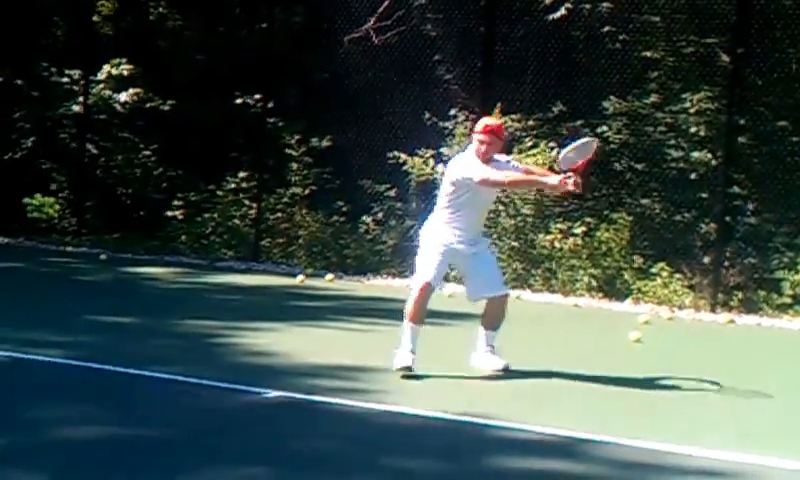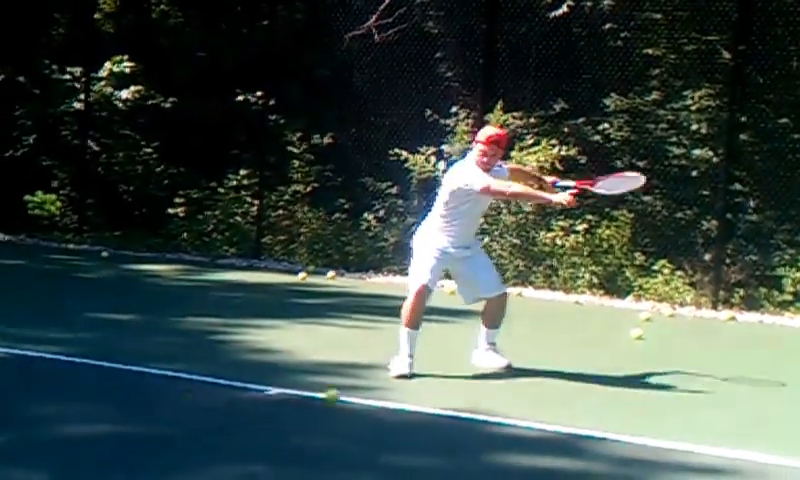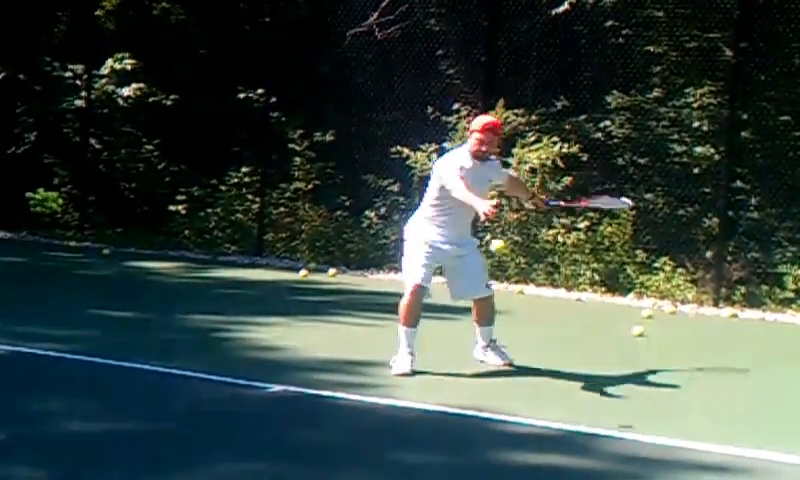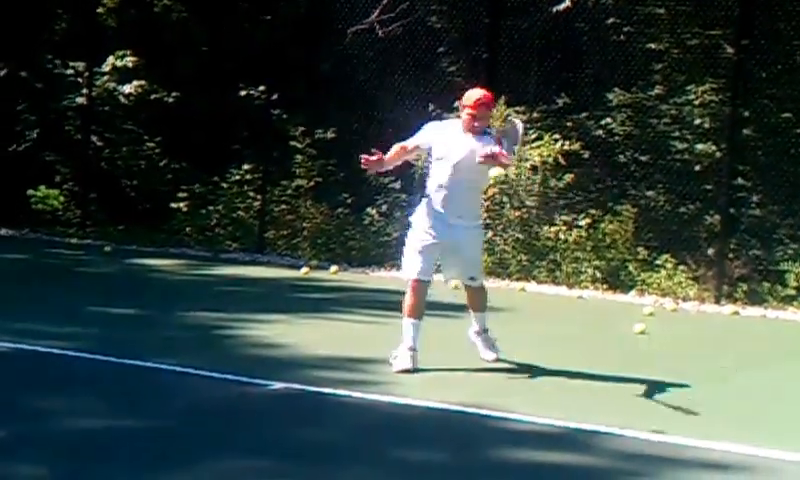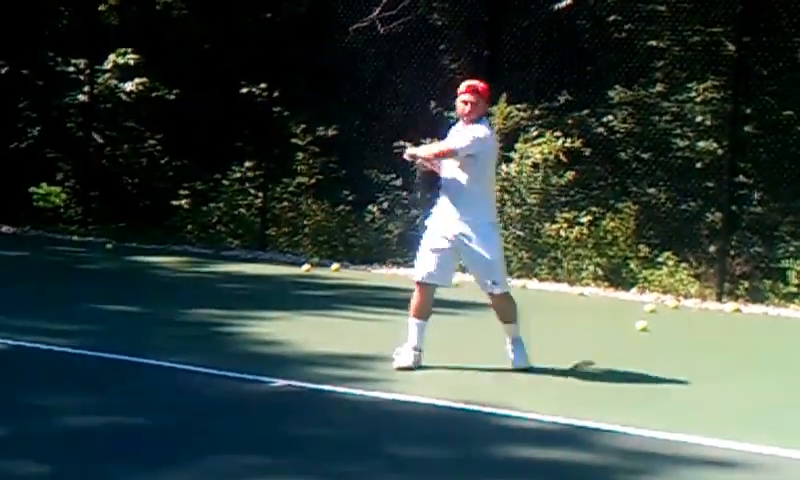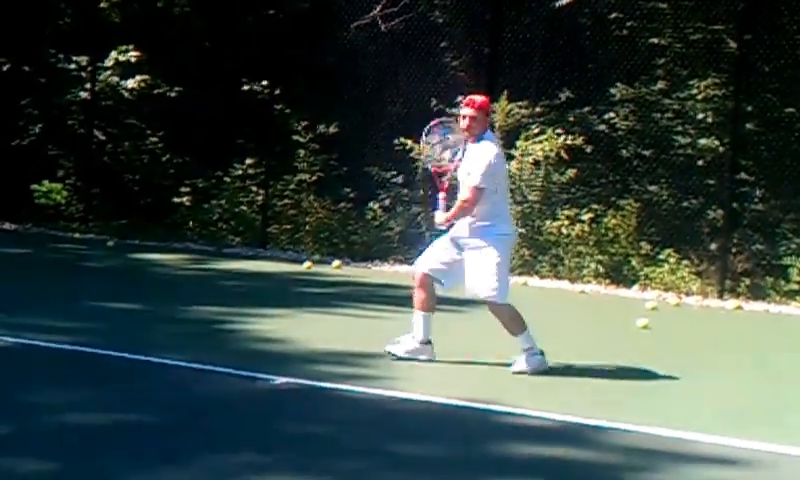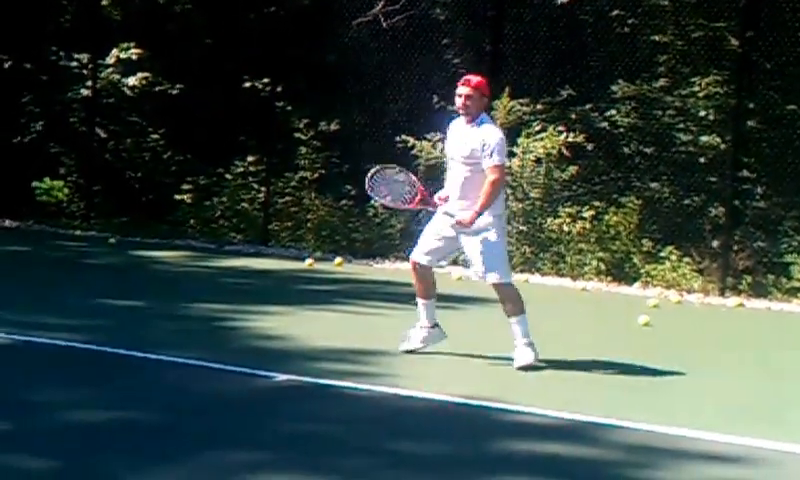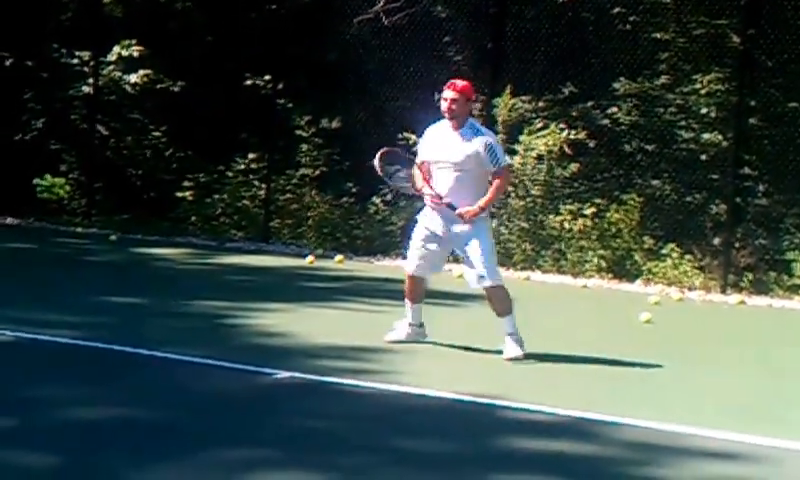
dt=0.2s
person 1, frame 1
left shoulder: (500, 163)
right shoulder: (463, 164)
left elbow: (530, 172)
right elbow: (504, 180)
left wrist: (561, 179)
right wrist: (550, 181)
left hip: (473, 241)
right hip: (440, 237)
left knee: (498, 296)
right knee: (423, 286)
left ankle: (483, 350)
right ankle: (406, 350)
person 1, frame 2
left shoulder: (492, 170)
right shoulder: (465, 173)
left elbow: (514, 171)
right elbow: (508, 191)
left wrist: (543, 179)
right wrist: (552, 198)
left hip: (466, 246)
right hip: (434, 242)
left knee: (498, 294)
right knee: (419, 290)
left ankle: (485, 349)
right ankle: (404, 355)
person 1, frame 3
left shoulder: (491, 166)
right shoulder: (451, 163)
left elbow: (510, 180)
right elbow: (458, 188)
left wrist: (531, 198)
right wrist: (478, 203)
left hip: (460, 241)
right hip: (426, 236)
left knee: (484, 295)
right knee: (415, 290)
left ankle: (485, 346)
right ankle: (405, 353)
person 1, frame 4
left shoulder: (490, 143)
right shoulder: (439, 130)
left elbow: (502, 157)
right elbow: (406, 149)
left wrist: (496, 157)
right wrist: (382, 163)
left hip: (467, 226)
right hip: (431, 220)
left knee: (474, 283)
right knee: (416, 283)
left ankle: (480, 332)
right ankle: (408, 349)
person 1, frame 5
left shoulder: (480, 134)
right shoulder: (458, 130)
left elbow: (438, 152)
left wrist: (415, 152)
right wrist: (430, 162)
left hip: (479, 226)
right hip: (444, 221)
left knee: (497, 291)
right knee: (424, 283)
left ankle: (515, 342)
right ankle: (412, 347)
person 1, frame 6
left shoulder: (485, 152)
right shoulder: (474, 146)
left elbow: (469, 199)
left wrist: (447, 218)
left hip: (490, 236)
right hip: (465, 231)
left knee: (493, 298)
right knee: (422, 274)
left ankle: (532, 353)
right ankle: (421, 341)
person 1, frame 7
left shoulder: (491, 134)
right shoulder: (454, 126)
left elbow: (496, 178)
left wrist: (475, 214)
right wrist: (445, 190)
left hip: (483, 218)
right hip: (450, 214)
left knee: (498, 280)
right knee: (419, 263)
left ankle: (524, 343)
right ankle: (429, 327)
person 1, frame 8
left shoulder: (485, 140)
right shoulder: (432, 134)
left elbow: (503, 178)
right elbow: (420, 169)
left wrist: (479, 208)
right wrist: (427, 191)
left hip: (471, 221)
right hip: (435, 216)
left knee: (490, 282)
right knee: (414, 274)
left ankle: (512, 337)
right ankle: (414, 326)
